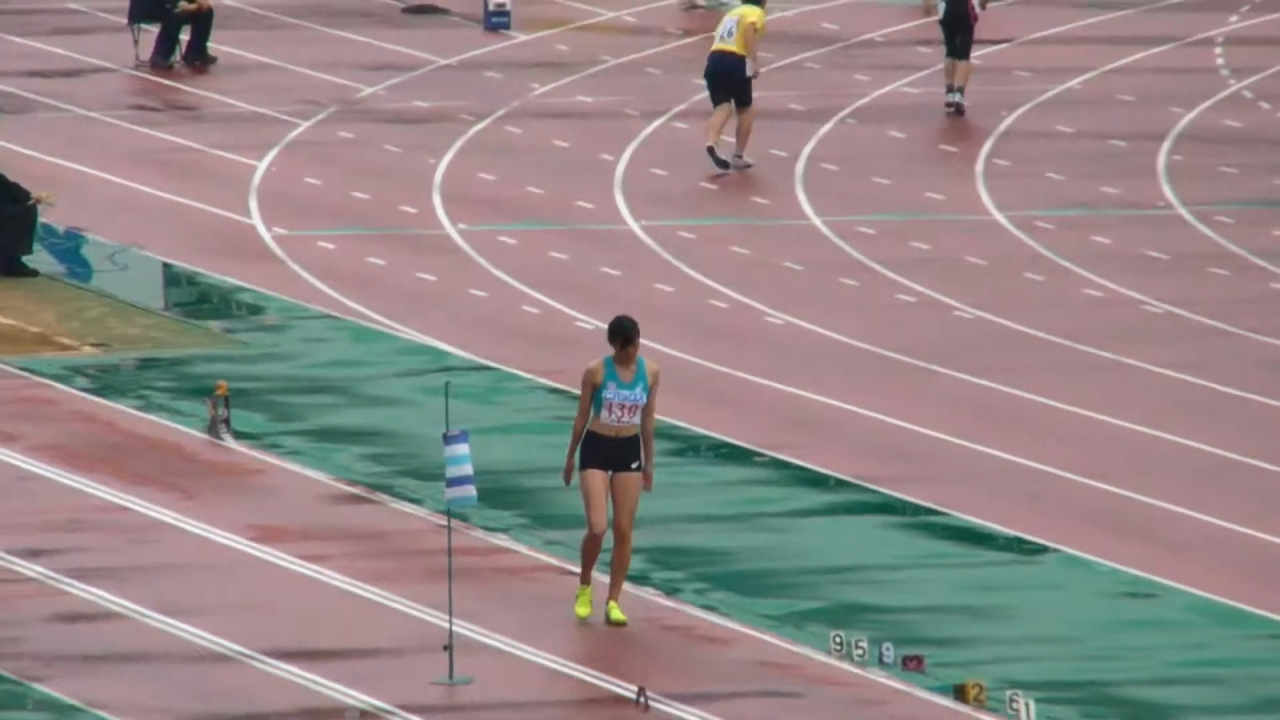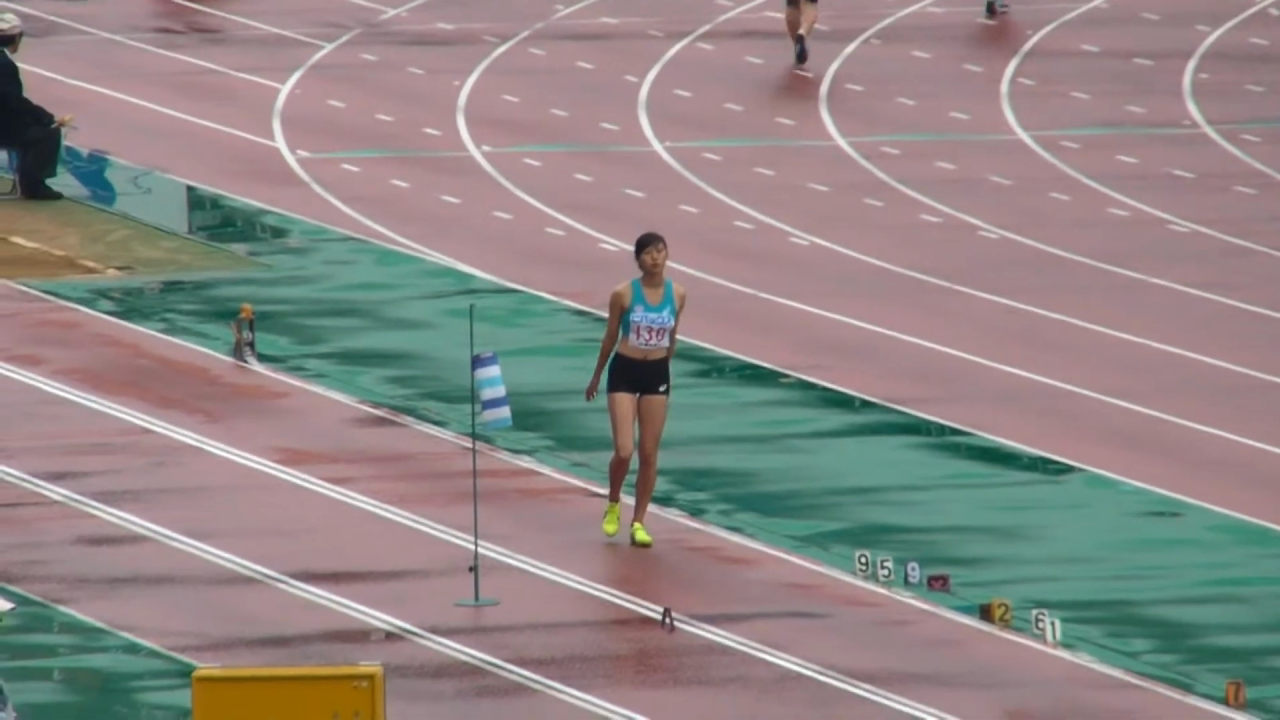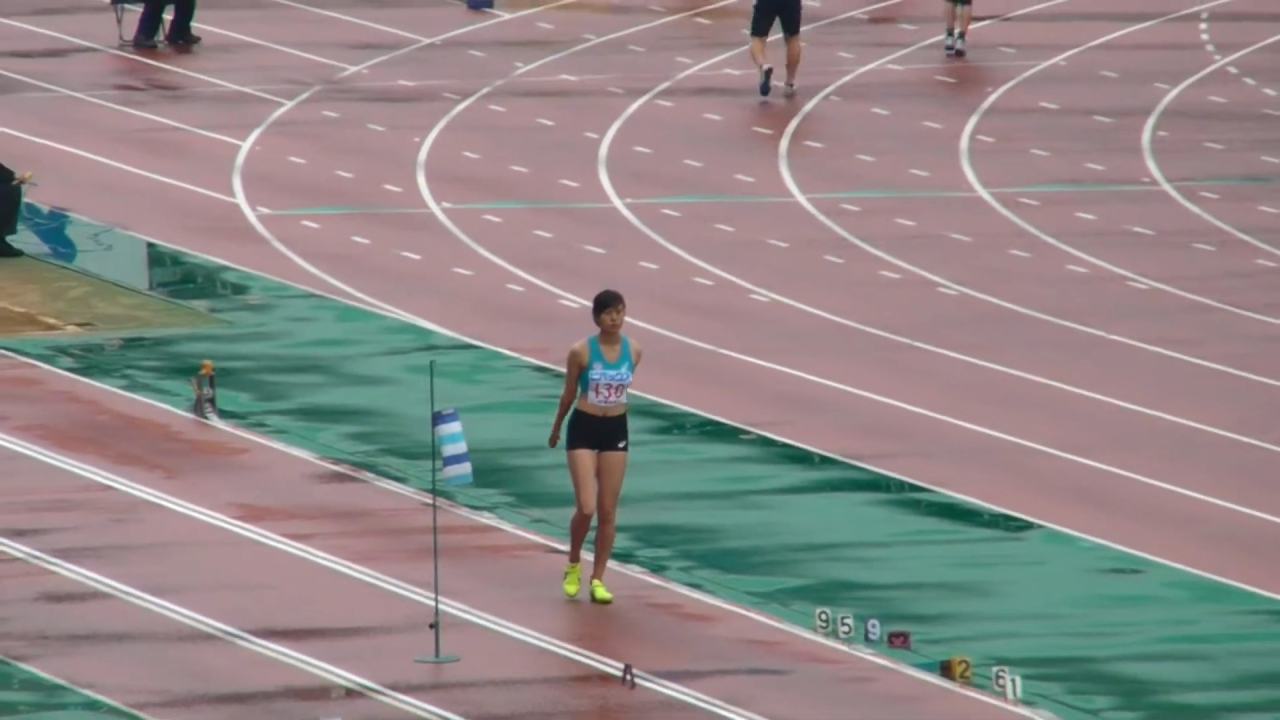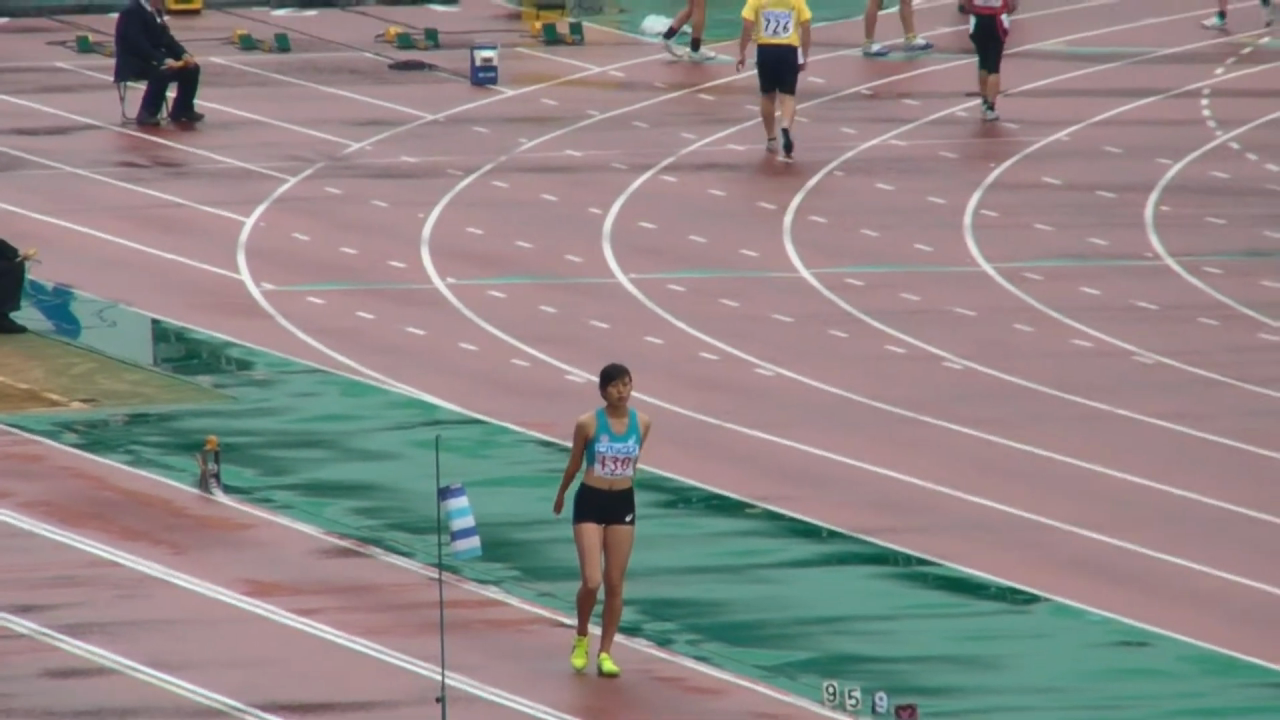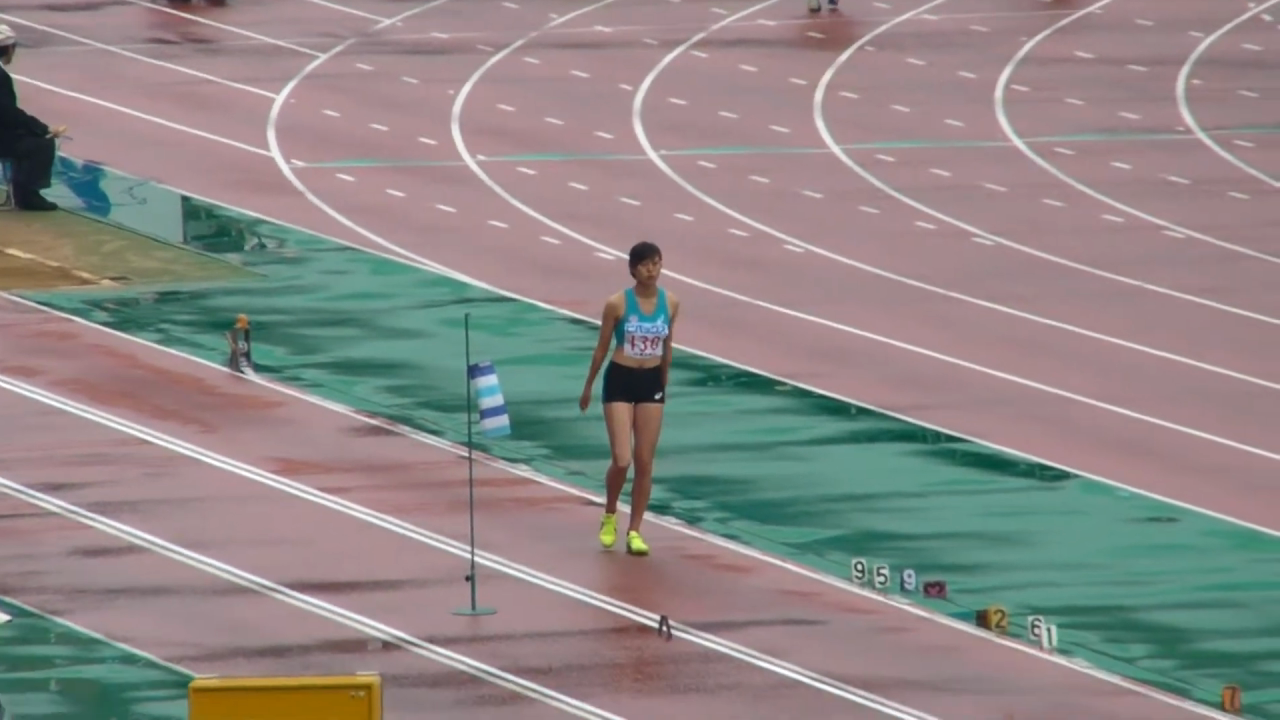
dt=1s
person 1, frame 1
left shoulder: (651, 372)
right shoulder: (595, 371)
left elbow: (647, 419)
right elbow: (582, 415)
left wrist: (649, 462)
right wrist: (570, 457)
left hip: (629, 451)
right hip: (596, 448)
left knee: (624, 531)
right knee: (596, 528)
left ankle: (613, 601)
right ankle: (585, 586)
person 1, frame 2
left shoulder: (677, 294)
right shoulder: (623, 293)
right elbow: (610, 337)
left wrist: (668, 377)
right wrist: (595, 375)
left hip: (656, 374)
right hip: (624, 371)
left knee: (649, 454)
right knee: (624, 451)
left ankle: (638, 522)
right ankle: (613, 504)
person 1, frame 3
left shoulder: (634, 350)
right shoulder: (581, 351)
right elbow: (568, 394)
right wrist: (555, 430)
left hip: (616, 429)
right hip: (583, 428)
left knee: (608, 510)
right knee: (586, 507)
left ankle: (597, 579)
right ankle: (573, 566)
person 1, frame 4
left shoulder: (642, 423)
right shoulder: (587, 423)
right elbow: (574, 463)
right wrist: (560, 495)
left hip: (623, 503)
right hip: (589, 501)
left knee: (615, 583)
right knee: (591, 581)
left ankle: (605, 652)
right ankle: (580, 639)
person 1, frame 5
left shoulder: (671, 303)
right shoulder: (617, 303)
right elbow: (602, 347)
left wrist: (665, 385)
right wrist: (588, 386)
left hip: (651, 382)
right hip: (619, 380)
left knee: (645, 461)
right knee: (622, 460)
left ankle: (634, 531)
right ankle: (609, 516)
